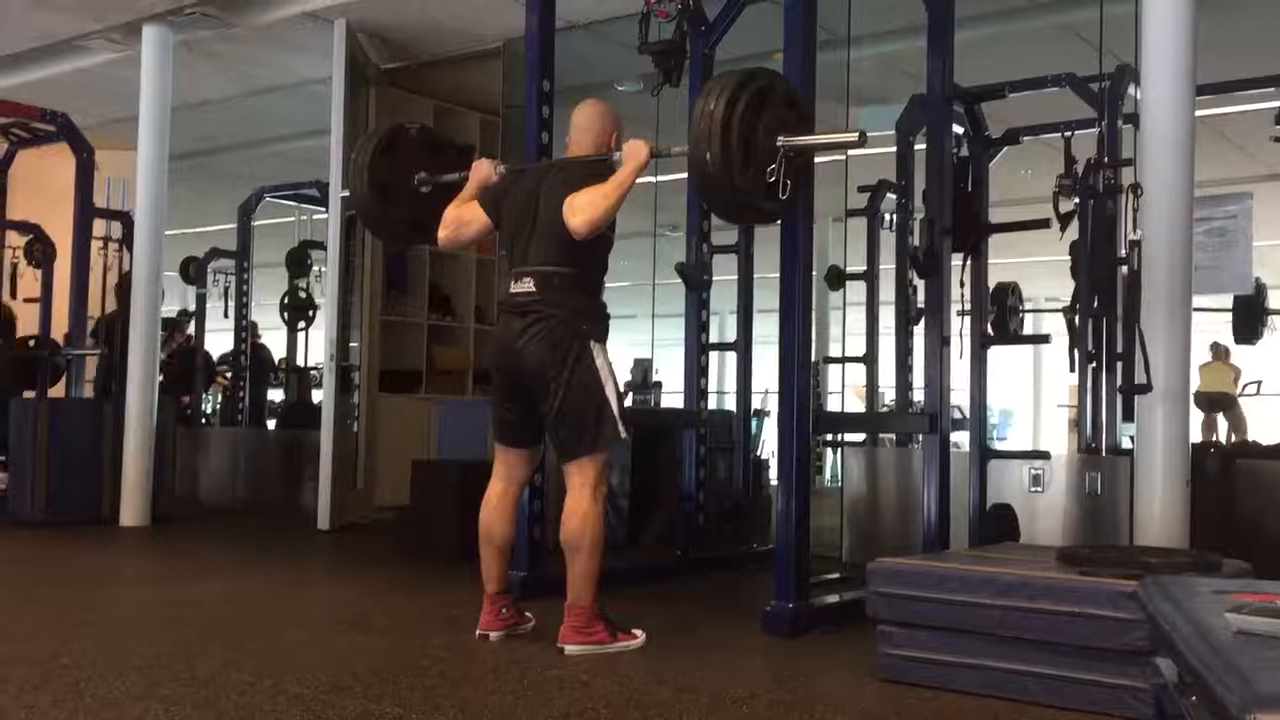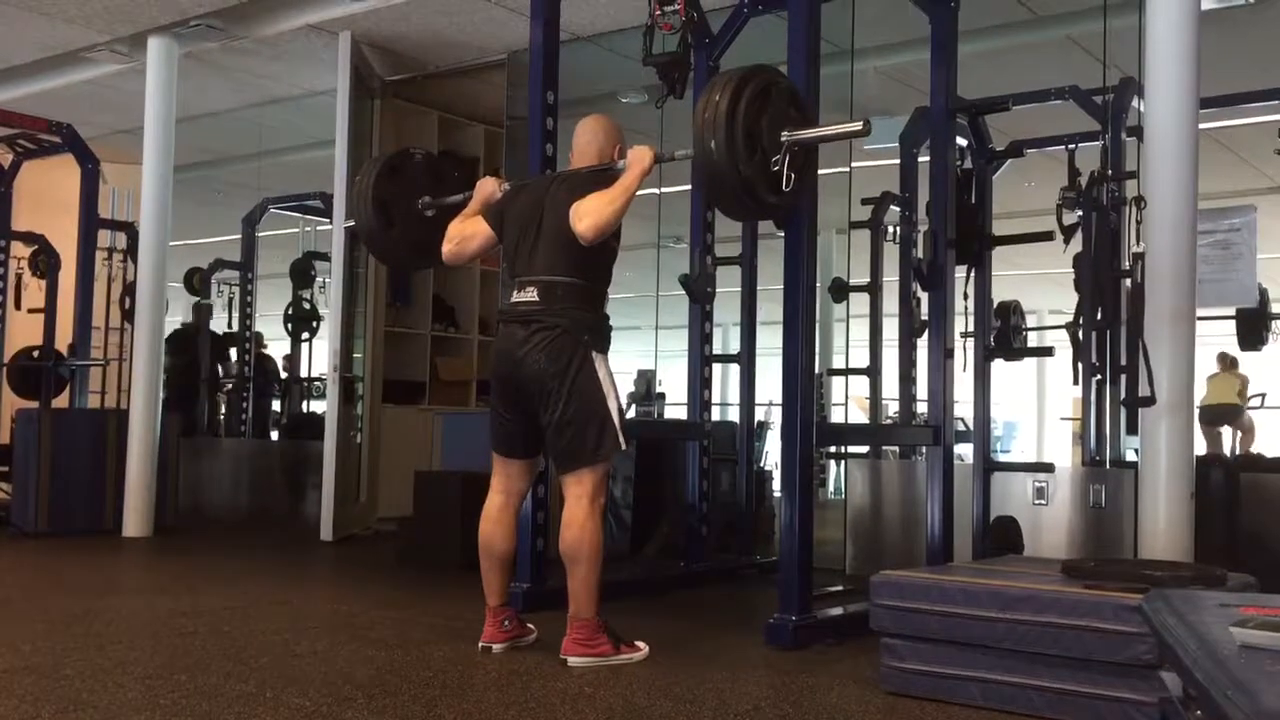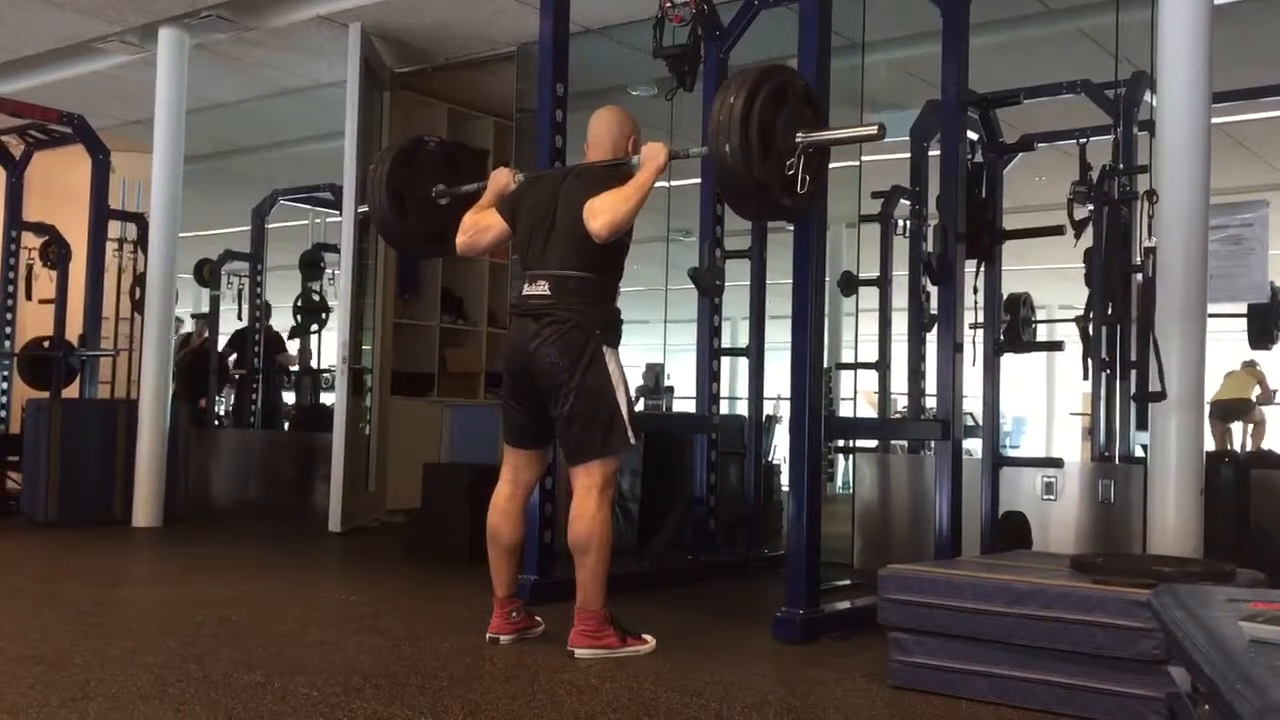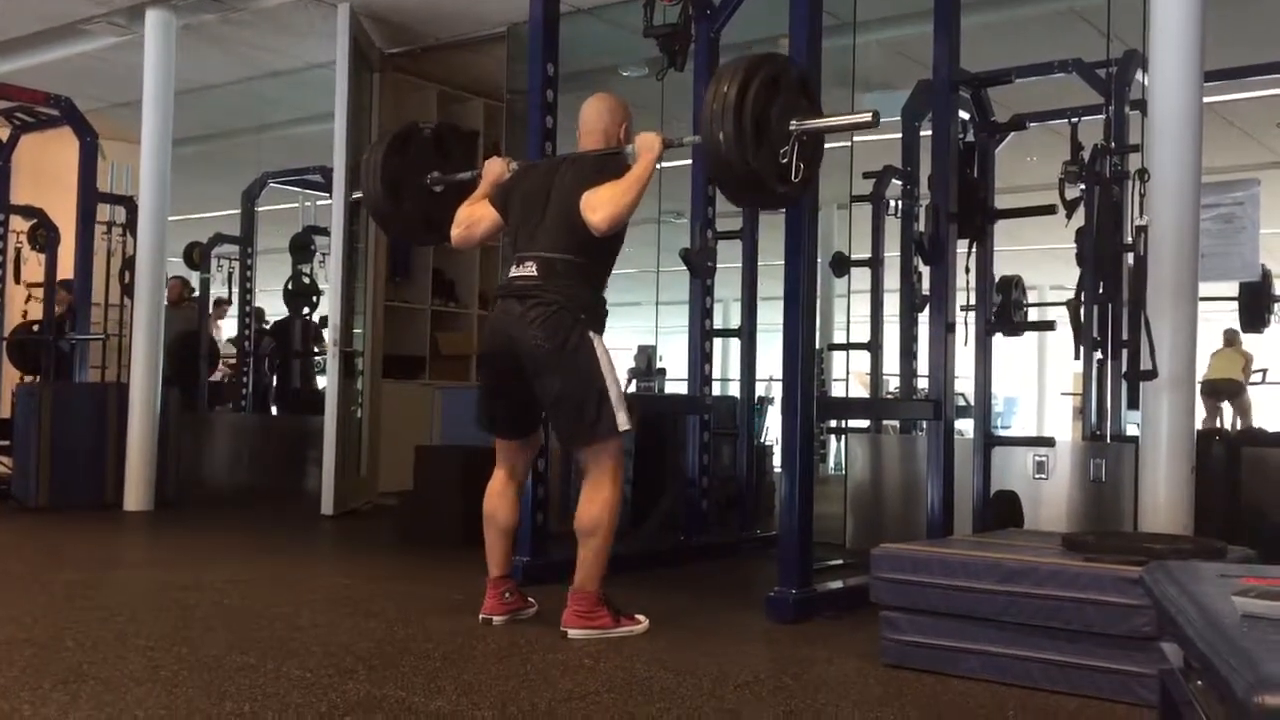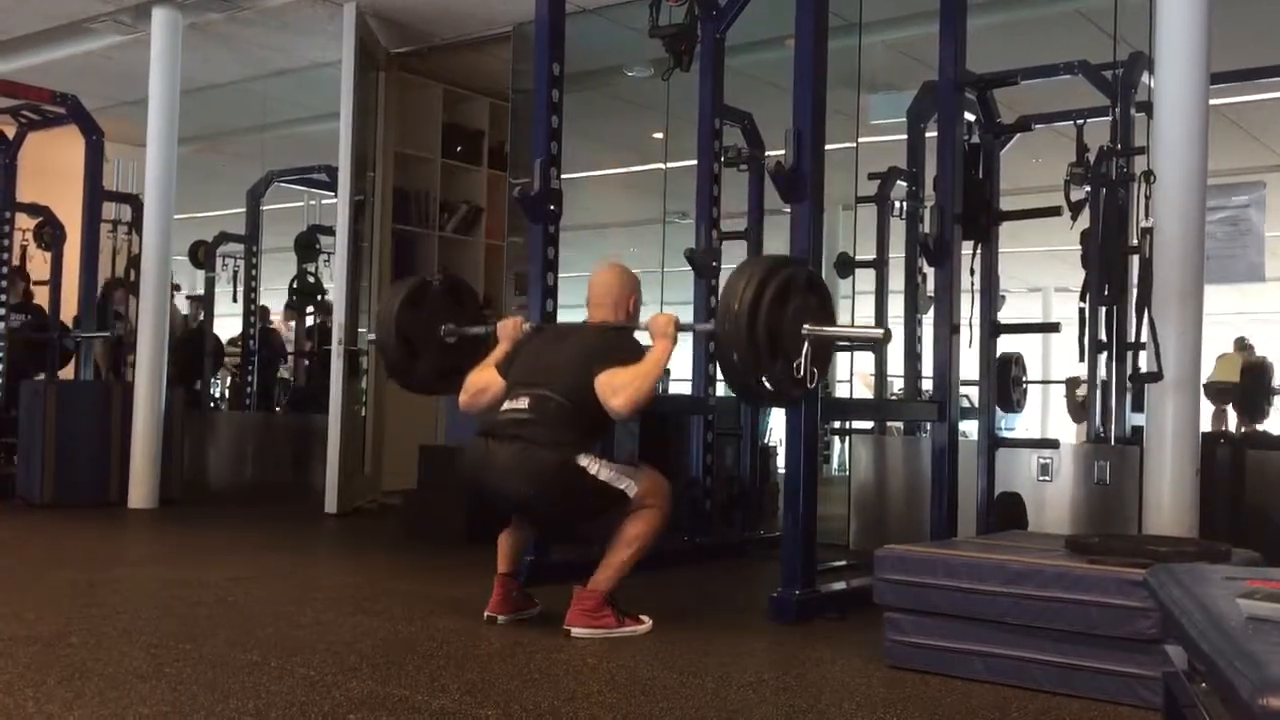
dt=1s
person 1, frame 1
left shoulder: (515, 181)
right shoulder: (596, 173)
left elbow: (449, 232)
right elbow: (580, 221)
left wrist: (476, 183)
right wrist: (631, 167)
left hip: (511, 333)
right hip: (565, 336)
left knee: (508, 474)
right knee: (586, 479)
left ankle: (495, 608)
right ankle: (582, 622)
person 1, frame 2
left shoulder: (520, 194)
right shoulder: (603, 183)
left elbow: (453, 248)
right elbow: (587, 225)
left wrist: (480, 200)
right wrist: (636, 172)
left hip: (511, 342)
right hip: (566, 344)
left knee: (506, 485)
right knee: (584, 488)
left ankle: (497, 621)
right ankle: (584, 634)
person 1, frame 3
left shoulder: (535, 186)
right shoulder: (617, 177)
left elbow: (468, 240)
right elbow: (602, 223)
left wrist: (495, 191)
right wrist: (651, 168)
left hip: (524, 334)
right hip: (578, 337)
left knee: (516, 475)
right knee: (594, 480)
left ankle: (505, 612)
right ankle: (591, 626)
person 1, frame 4
left shoulder: (530, 174)
right shoulder: (611, 166)
left elbow: (462, 233)
right elbow: (601, 217)
left wrist: (489, 182)
right wrist: (647, 160)
left hip: (504, 322)
right hip: (560, 326)
left knee: (510, 464)
right knee: (605, 467)
left ankle: (500, 593)
right ankle: (586, 607)
person 1, frame 5
left shoulder: (539, 339)
right shoulder: (617, 344)
left elbow: (470, 398)
right elbow: (620, 401)
left wrist: (505, 343)
right wrist: (662, 344)
left hip: (480, 466)
right hip: (534, 470)
right knee: (653, 493)
left ankle: (505, 591)
right ankle: (591, 605)
